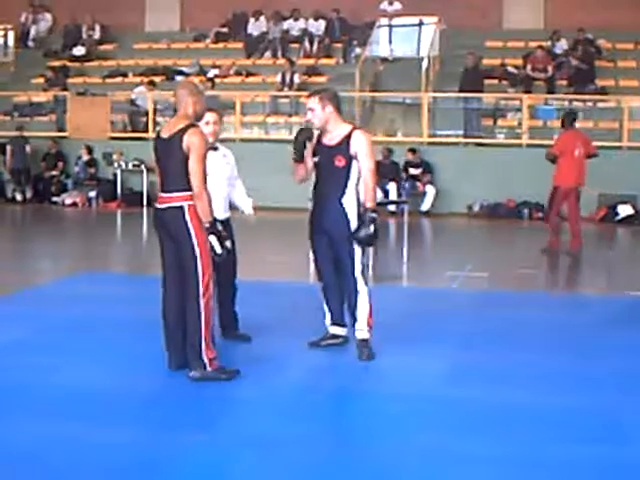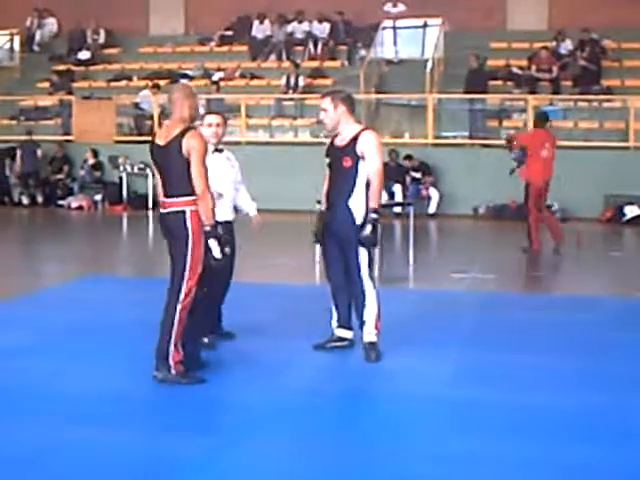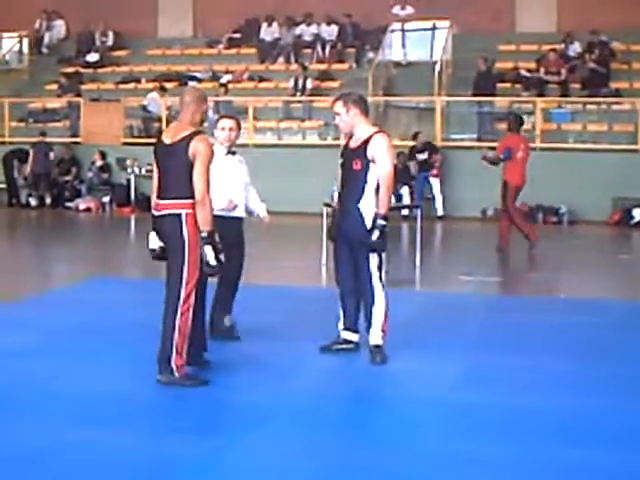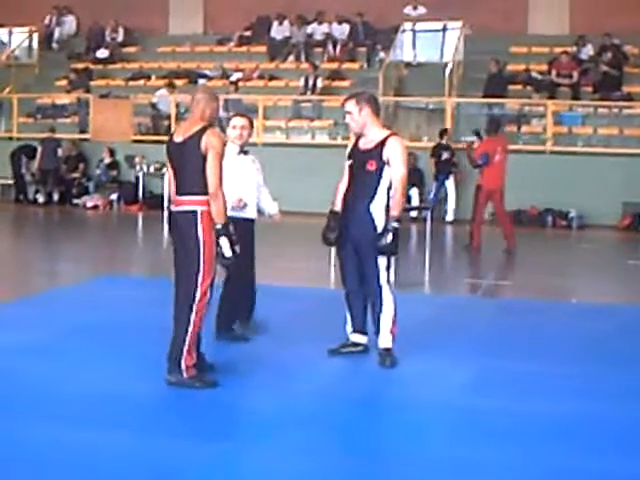
dt=0.5s
person 1, frame 1
left shoulder: (162, 133)
right shoulder: (194, 135)
right elbow: (198, 188)
right wrist: (211, 227)
left hip: (162, 210)
right hip: (185, 212)
left knee: (173, 284)
right knee: (199, 287)
left ankle: (177, 356)
right ankle: (202, 364)
person 1, frame 2
left shoulder: (157, 138)
right shoulder: (192, 138)
left elbow: (160, 186)
right elbow: (200, 192)
right wrist: (212, 230)
left hip: (167, 216)
right hip: (188, 215)
left knee: (181, 285)
right knee: (184, 290)
left ankle: (188, 353)
right ankle: (167, 364)
person 1, frame 3
left shoulder: (163, 138)
right shoulder: (199, 142)
left elbow: (155, 187)
right elbow: (201, 197)
left wrist: (156, 226)
right wrist: (209, 237)
left hip: (162, 216)
right hip: (183, 218)
left knee: (193, 283)
right knee: (181, 293)
left ankle: (193, 351)
right ankle: (171, 368)
person 1, frame 4
left shoulder: (174, 135)
right shoulder: (211, 136)
left elbow: (173, 185)
right elbow: (214, 190)
right wrist: (223, 229)
left hip: (177, 213)
right hip: (198, 214)
left knee: (185, 288)
right knee: (199, 292)
left ankle: (191, 358)
right ankle: (180, 368)
person 2, frame 1
left shoulder: (357, 138)
right shoulder: (316, 140)
left elbow: (368, 179)
right elbow: (301, 177)
left wrist: (370, 216)
right wrist: (299, 151)
left hip: (346, 217)
right hip: (319, 217)
left knee: (353, 277)
right knee: (327, 276)
left ankle: (363, 336)
right ankle: (336, 330)
person 2, frame 2
left shoulder: (366, 138)
right shoulder: (333, 141)
left elbow: (376, 179)
left wrist: (372, 217)
right wrist: (322, 215)
left hip: (355, 219)
right hip: (332, 220)
left knee: (361, 279)
right knee: (336, 278)
left ankle: (370, 338)
right ankle: (342, 333)
person 2, frame 3
left shoulder: (379, 141)
right shoulder: (349, 142)
left elbow: (386, 185)
left wrist: (380, 223)
right wrist: (336, 216)
left hip: (365, 223)
right hip: (345, 222)
left knee: (370, 282)
right knee: (346, 281)
left ankle: (376, 342)
right ankle: (348, 335)
person 2, frame 4
left shoulder: (392, 144)
right shoulder: (355, 144)
left elbow: (399, 188)
left wrist: (392, 226)
right wrist: (334, 217)
left hip: (373, 226)
right hip: (349, 225)
left knee: (378, 286)
right knee: (352, 284)
left ankle: (385, 345)
right ankle: (357, 338)
person 3, frame 1
left shoulder: (226, 155)
left elbow: (235, 184)
left wrist: (246, 206)
left hip: (222, 223)
left knee: (227, 277)
left ankle: (229, 326)
person 3, frame 2
left shoulder: (230, 158)
left elbow: (239, 188)
left wrist: (251, 209)
left hip: (225, 226)
left knee: (222, 278)
right knee: (202, 280)
left ankle: (213, 324)
person 3, frame 3
left shoulder: (240, 162)
left elbow: (248, 190)
left wrist: (261, 210)
right wrist: (220, 202)
left hip: (235, 222)
right hip: (215, 220)
left knee: (232, 274)
right knee: (228, 267)
left ankle: (220, 323)
right ankle: (221, 317)
person 3, frame 4
left shoulder: (253, 162)
left elbow: (260, 190)
left wrist: (272, 208)
right wrist: (229, 200)
left hip: (246, 223)
right hip: (227, 221)
left knee: (238, 271)
right knee: (241, 268)
left ankle: (226, 325)
right ankle: (242, 318)
person 4, frame 1
left shoulder: (564, 137)
right shoulder: (583, 136)
left elbow: (550, 155)
right elbow: (594, 153)
left wrist: (555, 159)
left hip: (564, 180)
right hip: (577, 180)
left knee: (553, 210)
right knee: (574, 212)
left ankle: (554, 243)
right ankle: (576, 245)
person 4, frame 2
left shoulder: (533, 135)
right shoulder: (551, 137)
left elbow: (511, 139)
left wrist: (513, 147)
left hip: (534, 179)
right hip: (545, 179)
left knee: (531, 210)
right knee: (541, 209)
left ankle: (534, 245)
right ankle: (558, 236)
person 4, frame 3
left shoulder: (507, 140)
right shoulder: (525, 141)
left elbow: (496, 160)
left wrist: (486, 157)
left hip: (510, 180)
right hip: (520, 179)
left knee: (510, 210)
right knee: (507, 209)
left ankle: (531, 235)
right ankle: (504, 243)
person 4, frame 4
left shoulder: (485, 144)
right shoulder: (503, 142)
left elbow: (476, 163)
left wrist: (469, 152)
left hip: (486, 183)
right hip: (499, 184)
left knee: (478, 212)
right knee: (501, 212)
left ankle: (475, 243)
right ankle: (511, 244)
